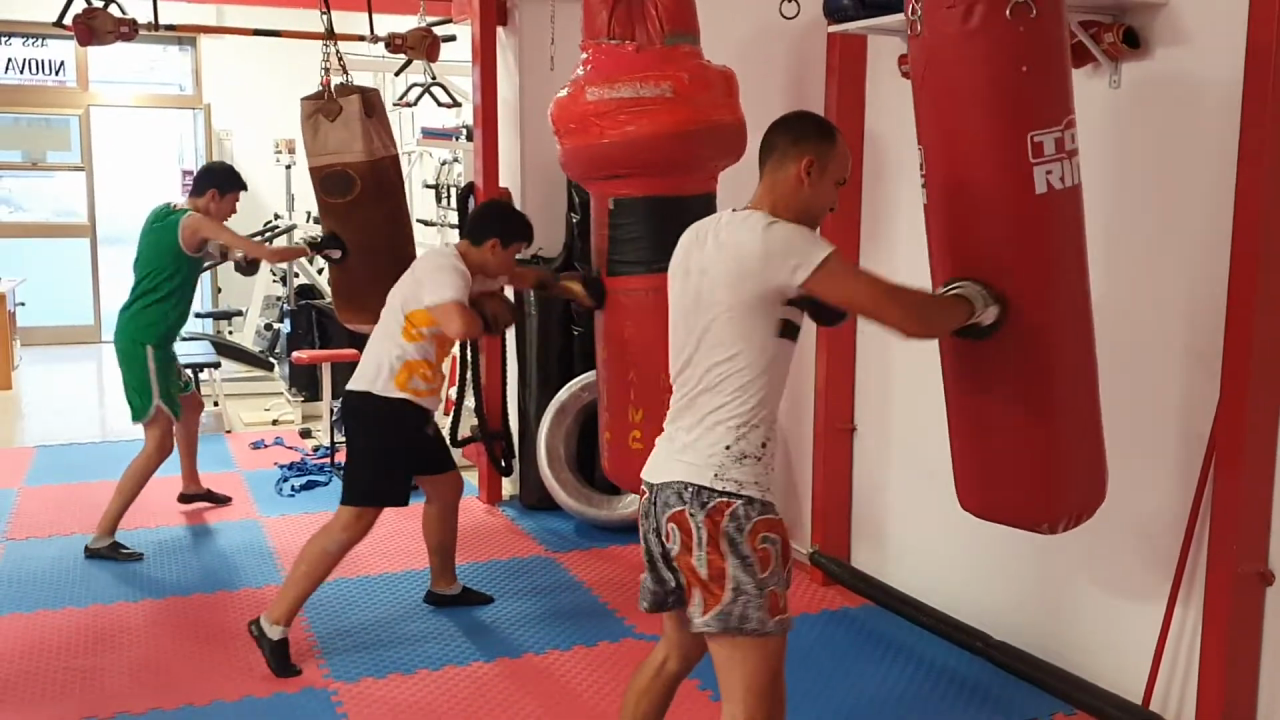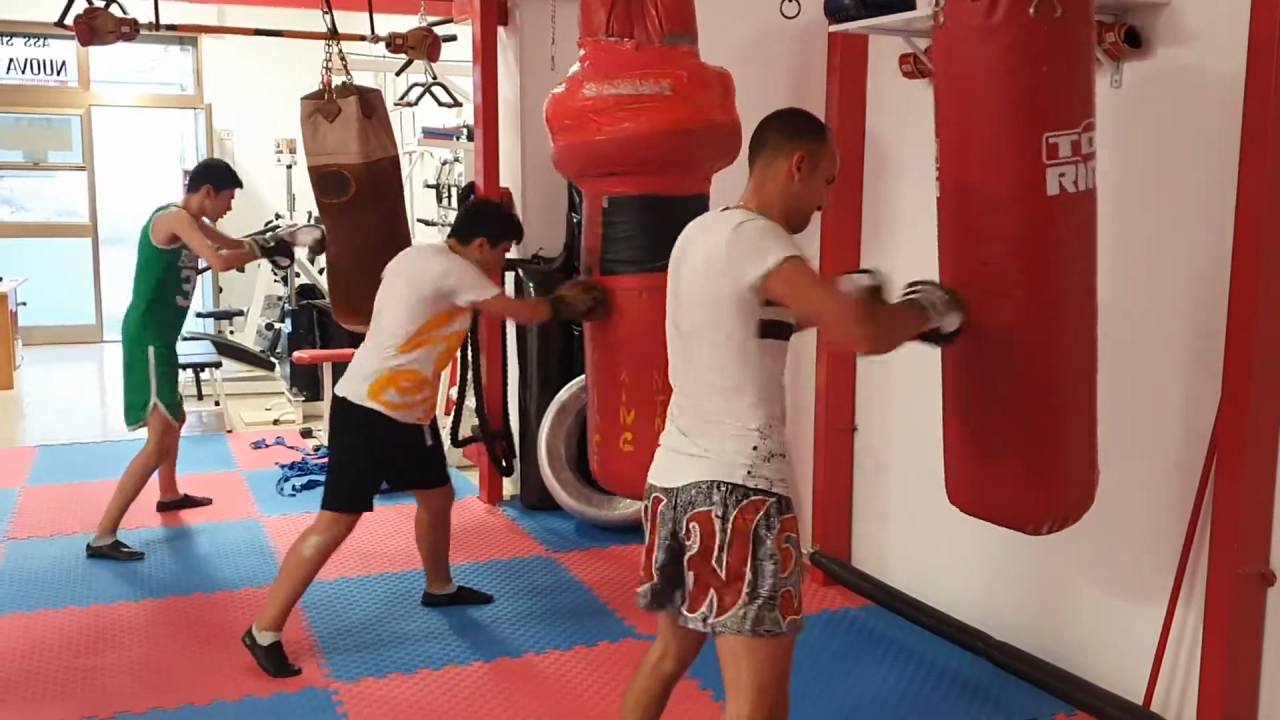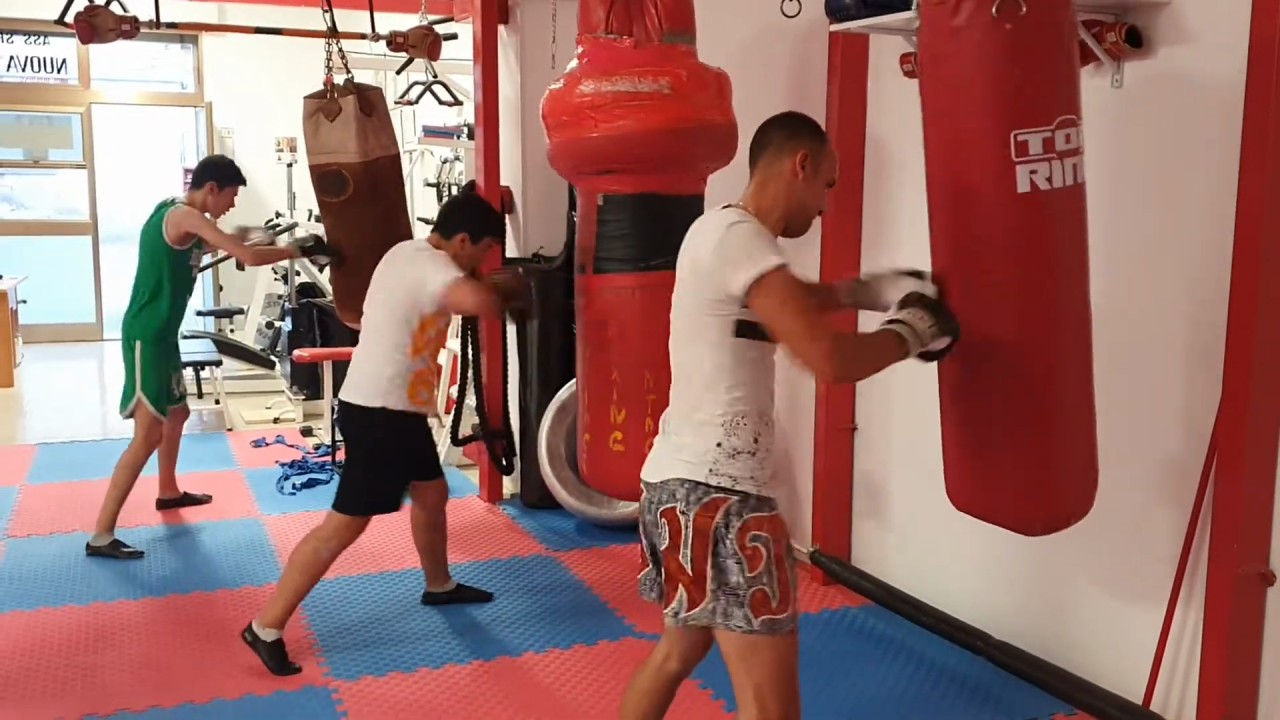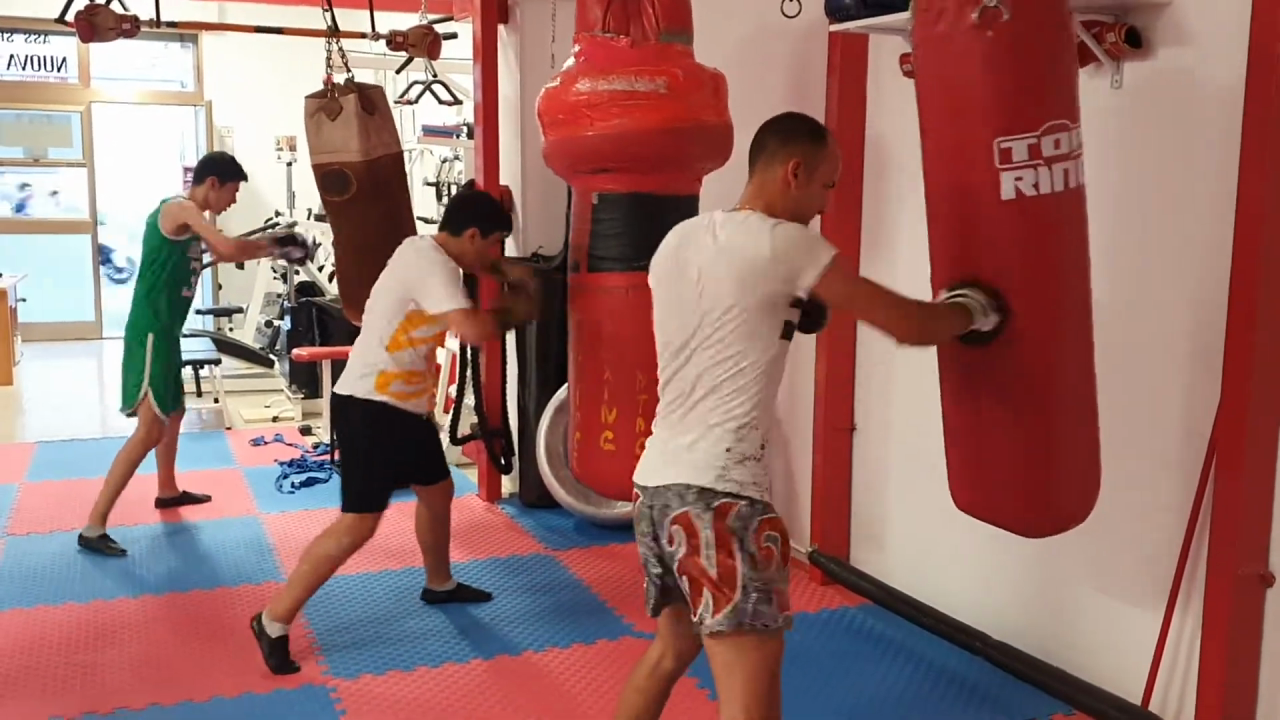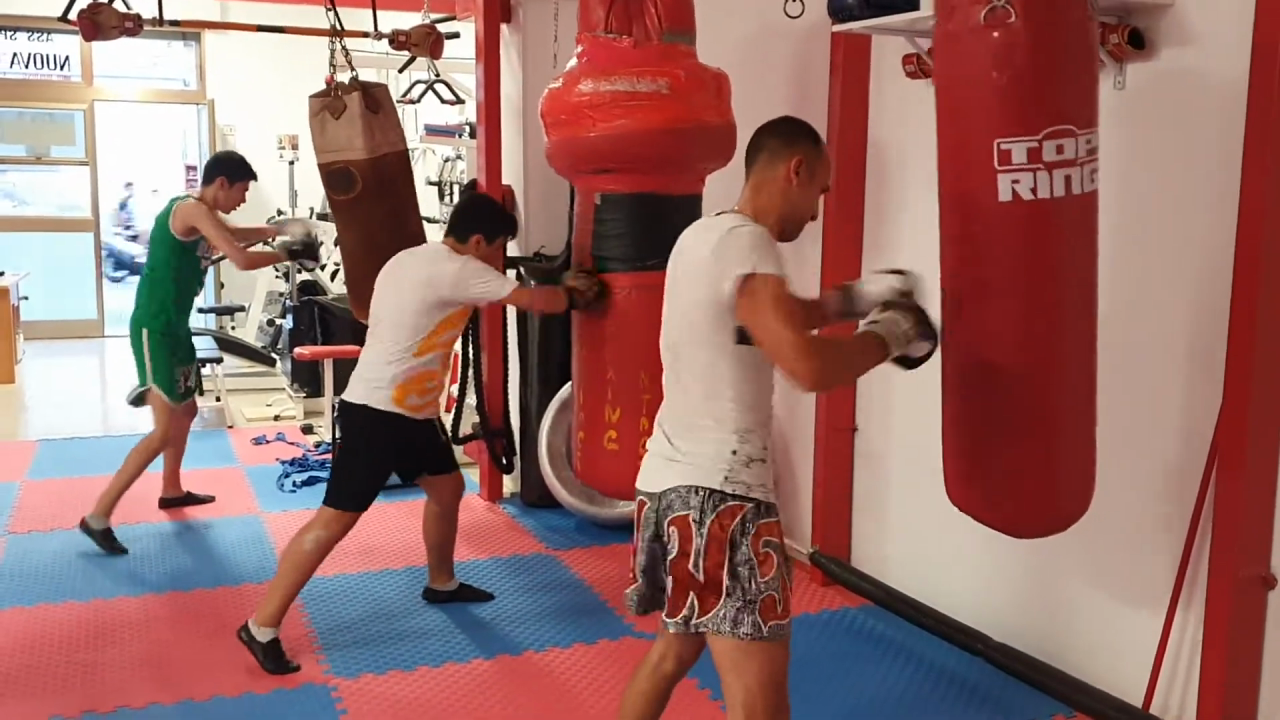
dt=0.2s
person 1, frame 1
left shoulder: (699, 237)
right shoulder: (776, 242)
right elbow: (906, 316)
left wrist: (823, 293)
right wrist: (972, 301)
left hip: (673, 477)
right hip: (722, 492)
left knee: (677, 650)
person 1, frame 2
left shoulder: (701, 232)
right shoulder: (750, 237)
right elbow: (861, 332)
left wrist: (842, 294)
right wrist: (932, 307)
left hip: (676, 478)
right hip: (735, 490)
left knee: (672, 649)
person 1, frame 3
left shoulder: (714, 230)
right shoulder: (744, 241)
left elbow: (801, 298)
right elbow: (830, 360)
left wrist: (874, 288)
right wrist: (913, 329)
left hip: (673, 476)
right hip: (718, 488)
left knee: (679, 649)
person 1, frame 4
left shoulder: (678, 241)
right shoulder: (780, 243)
right elbow: (906, 323)
left wrist: (800, 302)
right wrist: (970, 310)
left hip: (663, 479)
right hip: (719, 491)
left knee: (672, 648)
person 1, frame 5
left shoulder: (701, 237)
right shoulder: (745, 244)
right elbow: (812, 367)
left wrist: (847, 301)
right wrist: (895, 333)
left hip: (667, 480)
right hip: (718, 494)
left knee: (675, 649)
person 2, frame 1
left shoulder: (458, 266)
right shoulder: (446, 268)
left elbow: (517, 279)
right elbow: (456, 326)
left wrist: (559, 283)
right wrist: (491, 317)
left hip: (409, 404)
right hip: (381, 404)
left knee: (446, 489)
right knee: (354, 519)
left ankle: (444, 586)
right ankle: (273, 625)
person 2, frame 2
left shoulder: (419, 258)
right shoulder: (452, 270)
right elbow: (518, 311)
right wrist: (566, 302)
left hip: (409, 414)
right hip: (367, 412)
left knee: (438, 498)
right knee: (335, 524)
left ankle: (439, 586)
right ankle: (265, 632)
person 2, frame 3
left shoulder: (410, 254)
right shoulder: (433, 266)
right elbow: (475, 301)
left wrist: (496, 286)
right wrist: (505, 294)
left hip: (395, 408)
right hip: (380, 412)
left knee: (432, 494)
right knee: (345, 525)
left ankle: (439, 584)
right ankle: (266, 628)
person 2, frame 4
left shoulder: (424, 249)
right shoulder: (434, 265)
right elbow: (474, 331)
left wrist: (512, 273)
right wrist: (514, 312)
left hip: (406, 406)
right hip: (369, 406)
left knee: (439, 491)
right knee: (357, 525)
left ankle: (440, 583)
right ankle: (274, 622)
person 2, frame 5
left shoulder: (410, 259)
right shoulder: (458, 271)
right elbow: (534, 300)
right wrist: (579, 293)
left hip: (411, 409)
right hip: (375, 413)
left knee: (449, 487)
right knee: (335, 520)
left ankle: (442, 582)
right ankle: (262, 627)
person 3, frame 1
left shoulder: (166, 213)
right shoulder: (197, 224)
right elbow: (263, 254)
left wrist: (222, 250)
right wrist: (311, 248)
left hip: (151, 337)
right hip: (144, 340)
left knee: (191, 405)
right knee: (160, 441)
left ankle: (192, 486)
right ankle: (101, 538)
person 3, frame 2
left shoulder: (187, 220)
right shoulder: (176, 218)
left elbow: (226, 244)
right elbow: (221, 261)
left wrist: (277, 239)
right wrist: (263, 249)
left hip: (159, 338)
right hip: (148, 340)
left knee: (173, 420)
right knee: (160, 441)
left ankle: (169, 493)
right ankle: (102, 537)
person 3, frame 3
left shoulder: (179, 212)
right shoulder: (186, 216)
left elbow: (191, 253)
right elbow: (248, 256)
left wrist: (241, 236)
right wrist: (299, 249)
left hip: (162, 333)
right hip: (148, 336)
left knee: (177, 412)
right knee: (148, 435)
left ankle: (169, 491)
right ankle: (101, 536)
person 3, frame 4
left shoulder: (192, 214)
right shoulder: (182, 209)
left elbow: (223, 247)
right elbow: (228, 249)
left wrist: (275, 242)
right wrist: (275, 245)
left hip: (165, 329)
right hip: (150, 330)
left knee: (173, 413)
right knee: (150, 429)
left ankle: (168, 490)
right ankle: (93, 526)
person 3, frame 5
left shoulder: (200, 212)
right shoulder: (192, 210)
left elbow: (240, 237)
right elbow: (241, 260)
left wrist: (282, 229)
right wrist: (288, 252)
left hip: (174, 327)
right hip: (155, 329)
left knee: (184, 410)
right knee: (164, 429)
left ankle: (172, 489)
right ankle: (98, 516)
